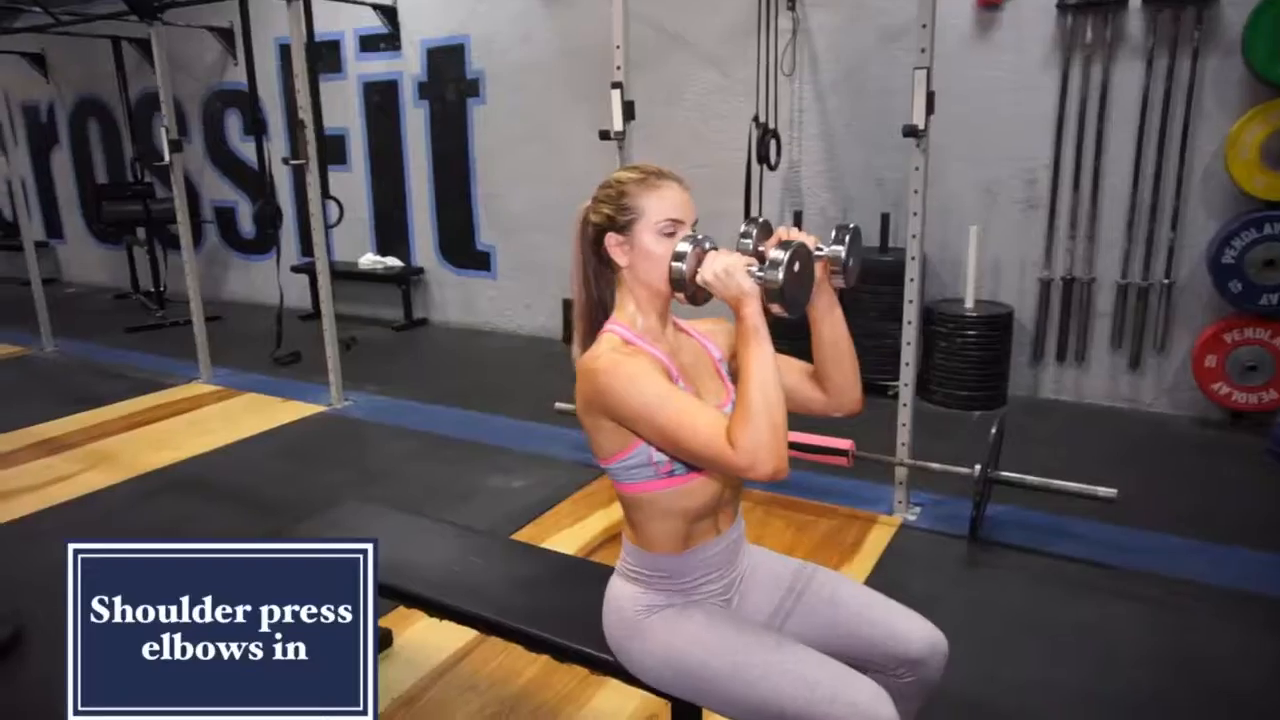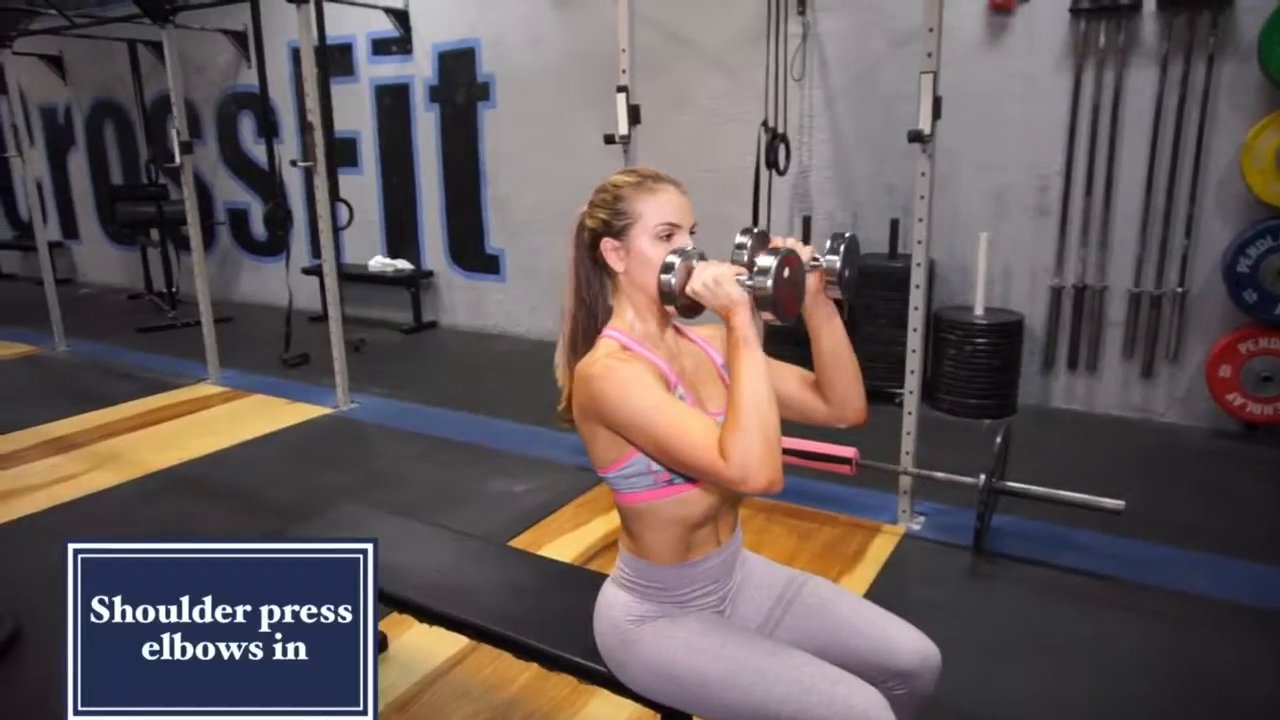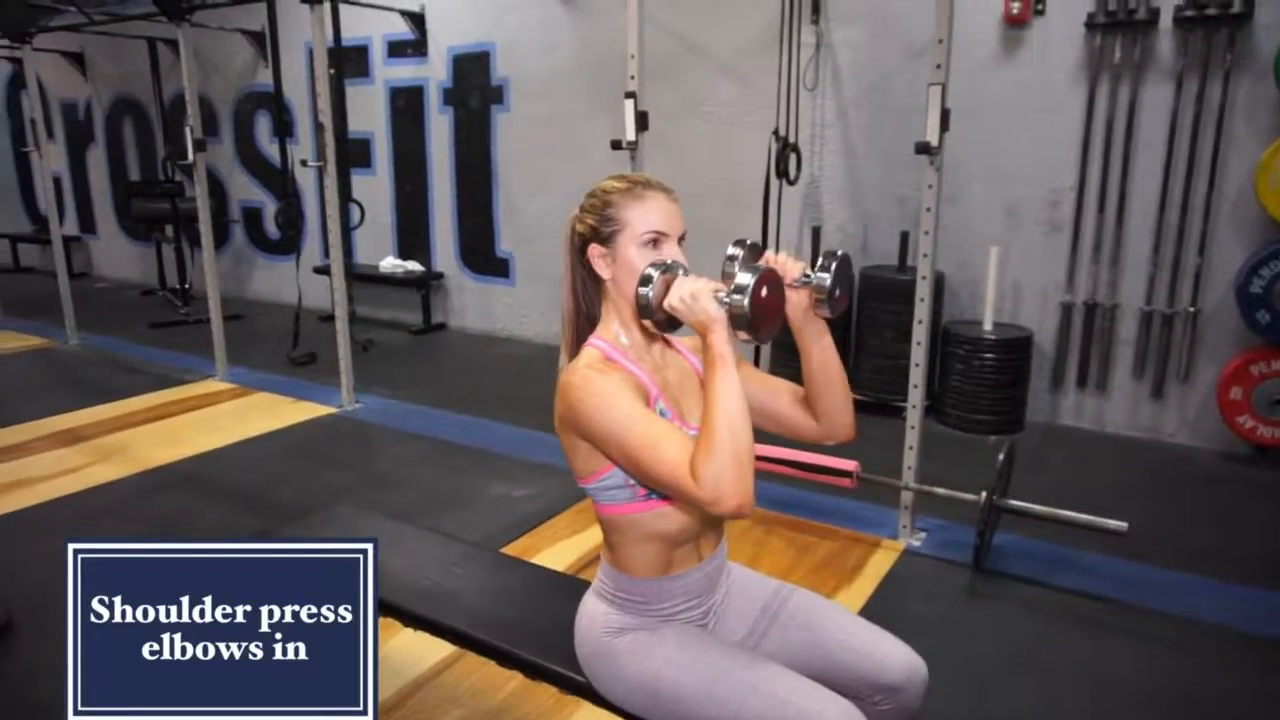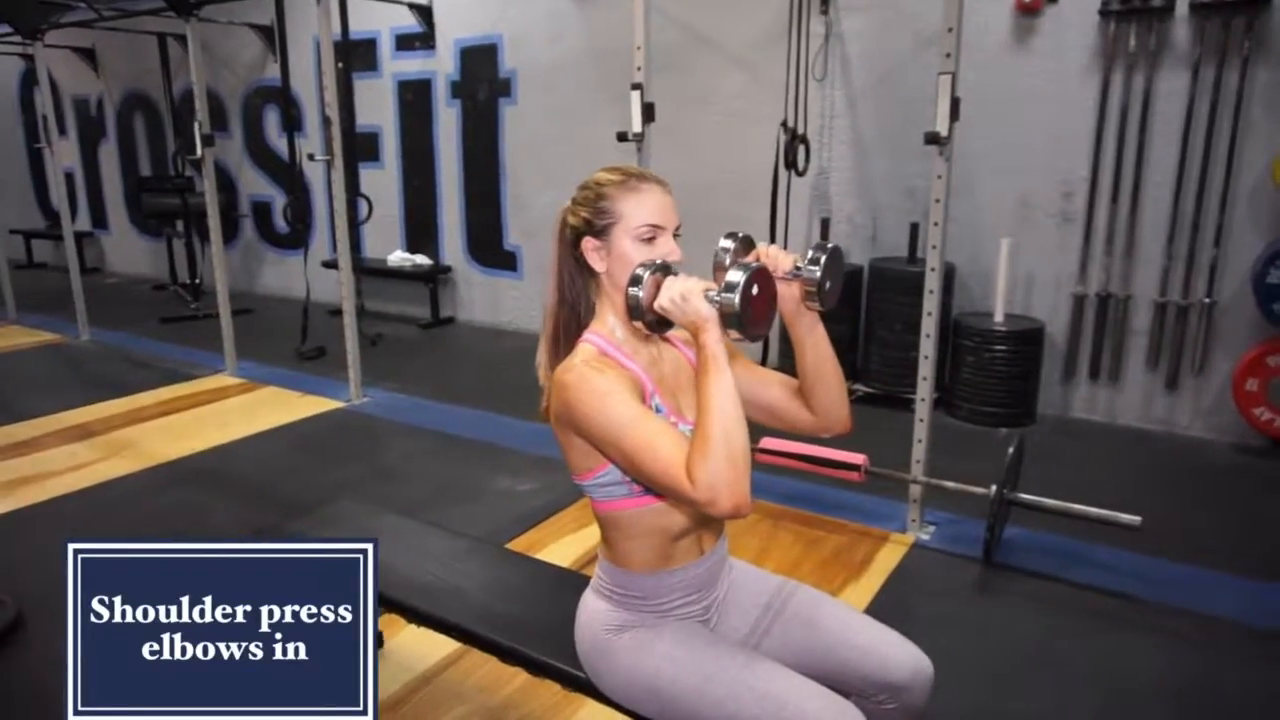
dt=0.5s
person 1, frame 1
left shoulder: (706, 337)
right shoulder: (610, 365)
left elbow: (840, 398)
right elbow: (762, 459)
left wrist: (817, 292)
right wrist: (748, 310)
left hip: (738, 570)
right hip: (663, 608)
left knee: (920, 651)
person 1, frame 2
left shoulder: (706, 343)
right shoulder: (608, 372)
left elbow: (844, 408)
right elbow: (755, 472)
left wrist: (814, 302)
right wrist: (741, 320)
left hip: (735, 580)
right hip: (657, 617)
left knee: (914, 663)
person 1, frame 3
left shoulder: (691, 355)
right shoulder: (590, 383)
left elbow: (833, 425)
right elbow: (727, 493)
left wrist: (804, 318)
right wrist: (717, 337)
left hip: (719, 592)
right hip: (640, 629)
person 1, frame 4
left shoulder: (687, 347)
right shoulder: (585, 378)
left elbow: (828, 417)
right elbow: (724, 493)
left wrist: (796, 311)
right wrist: (709, 335)
left hip: (722, 587)
right hip: (640, 624)
left knee: (905, 676)
